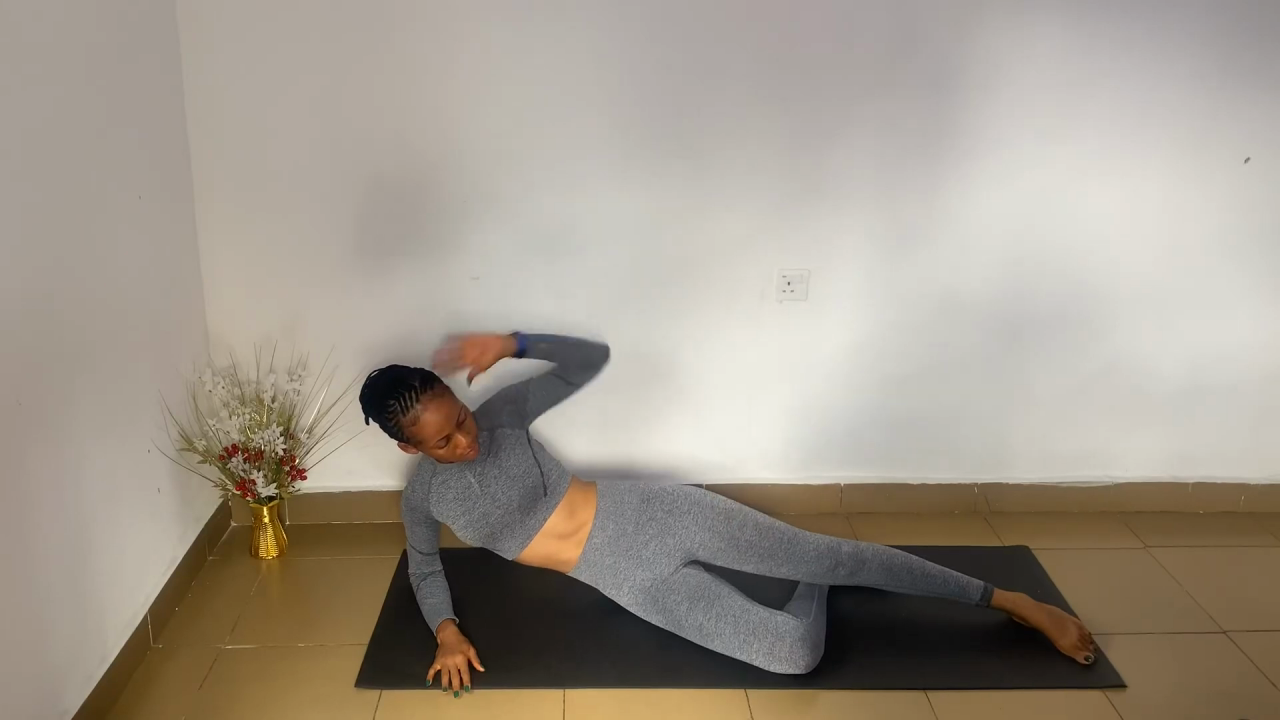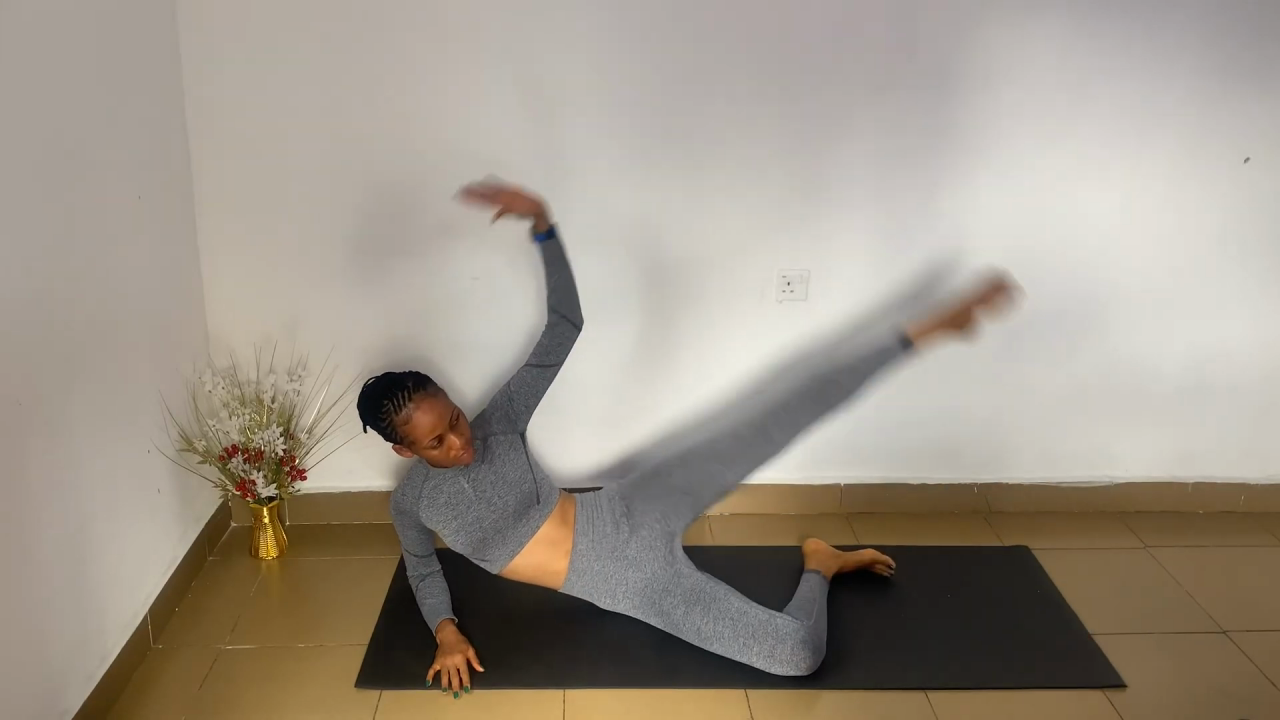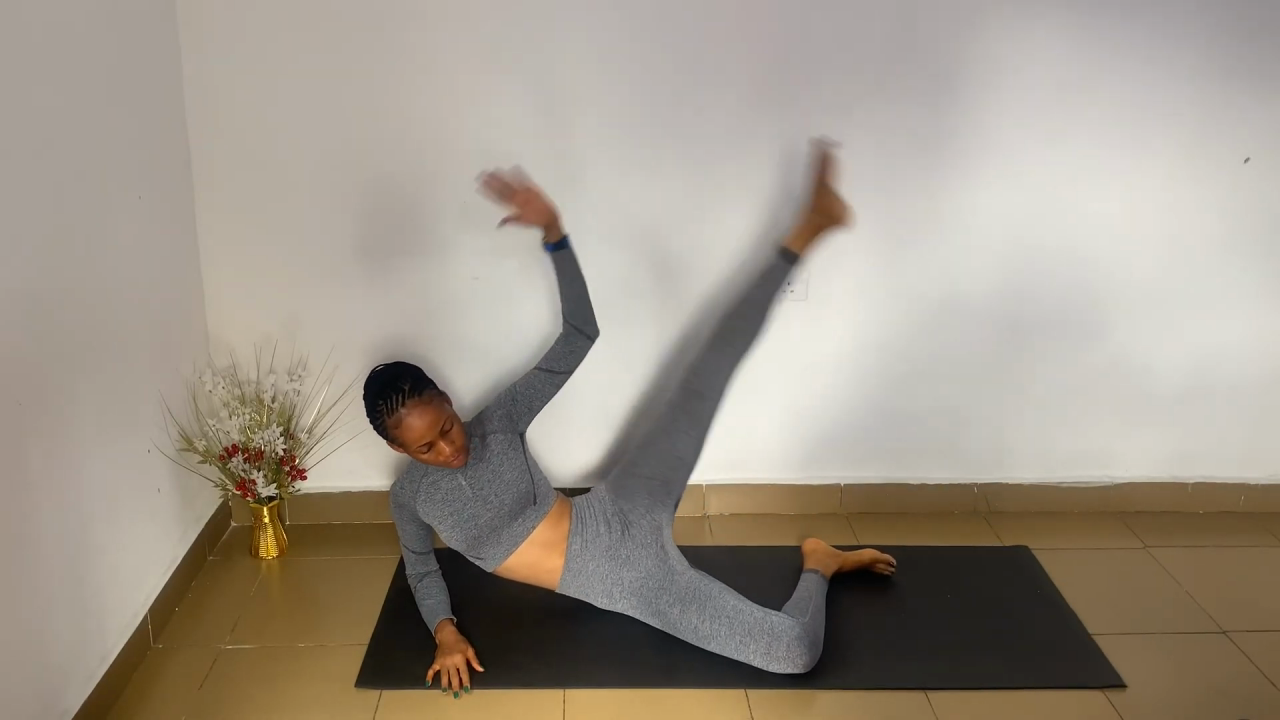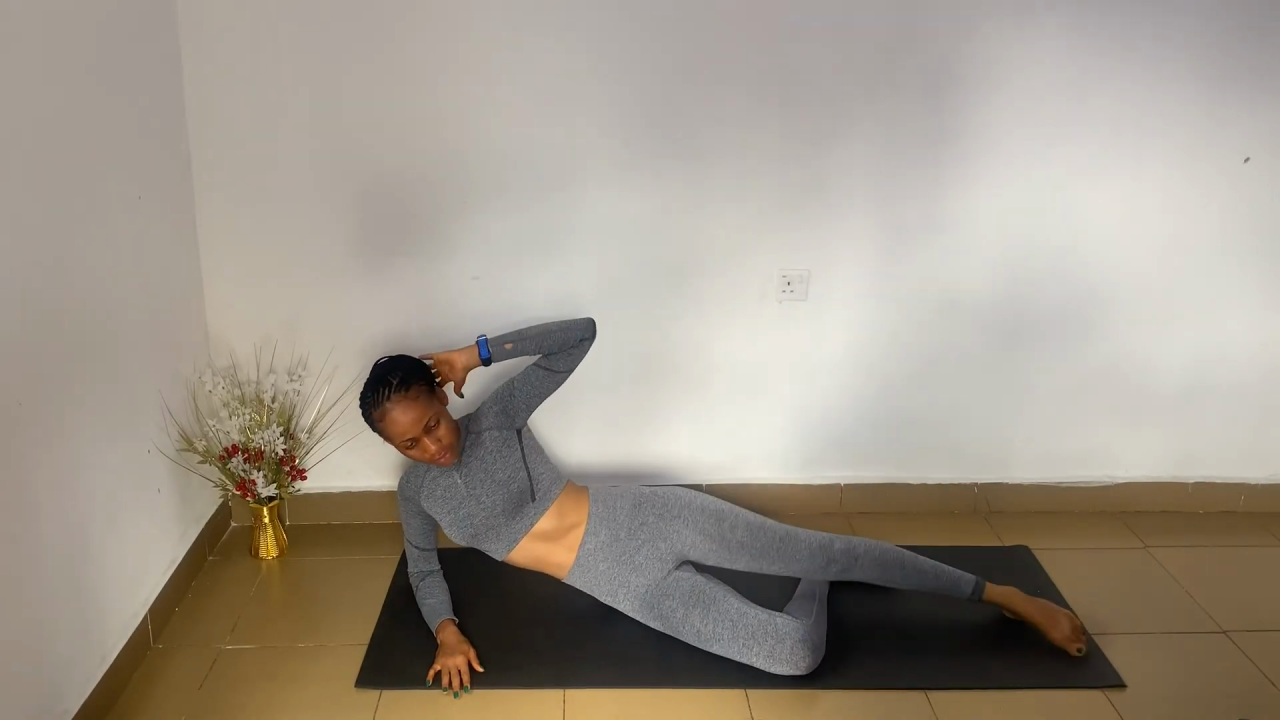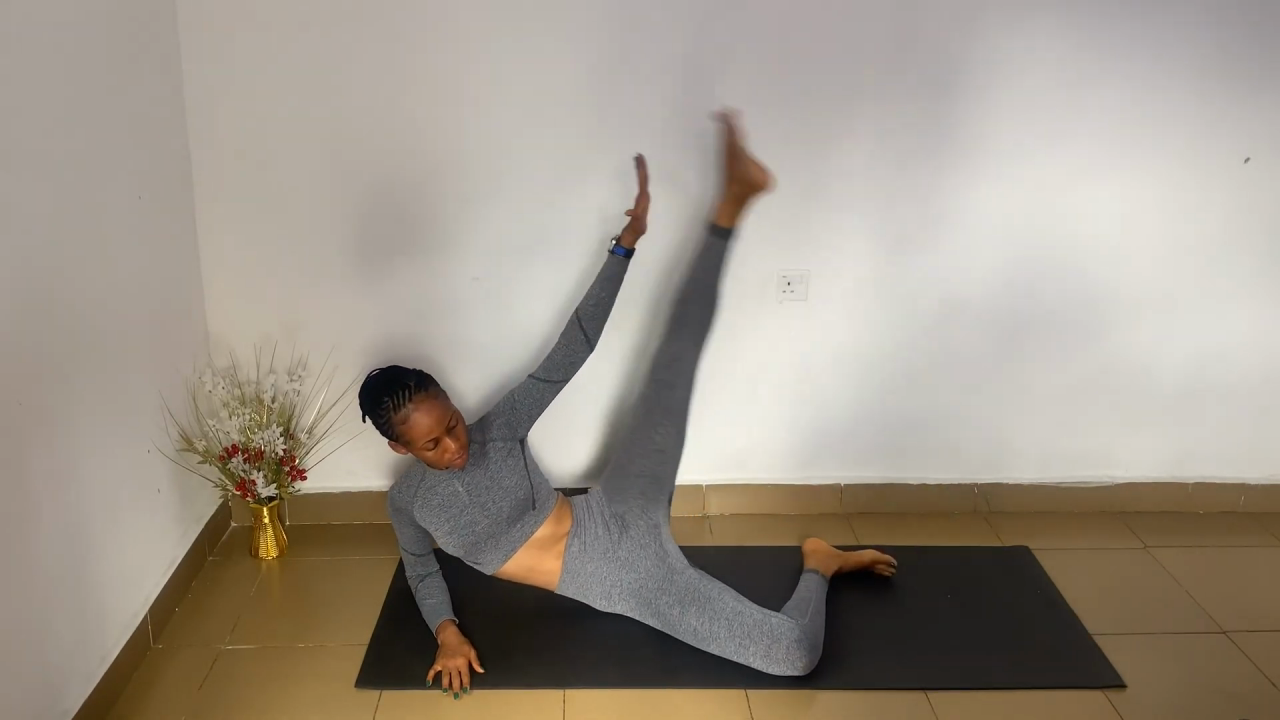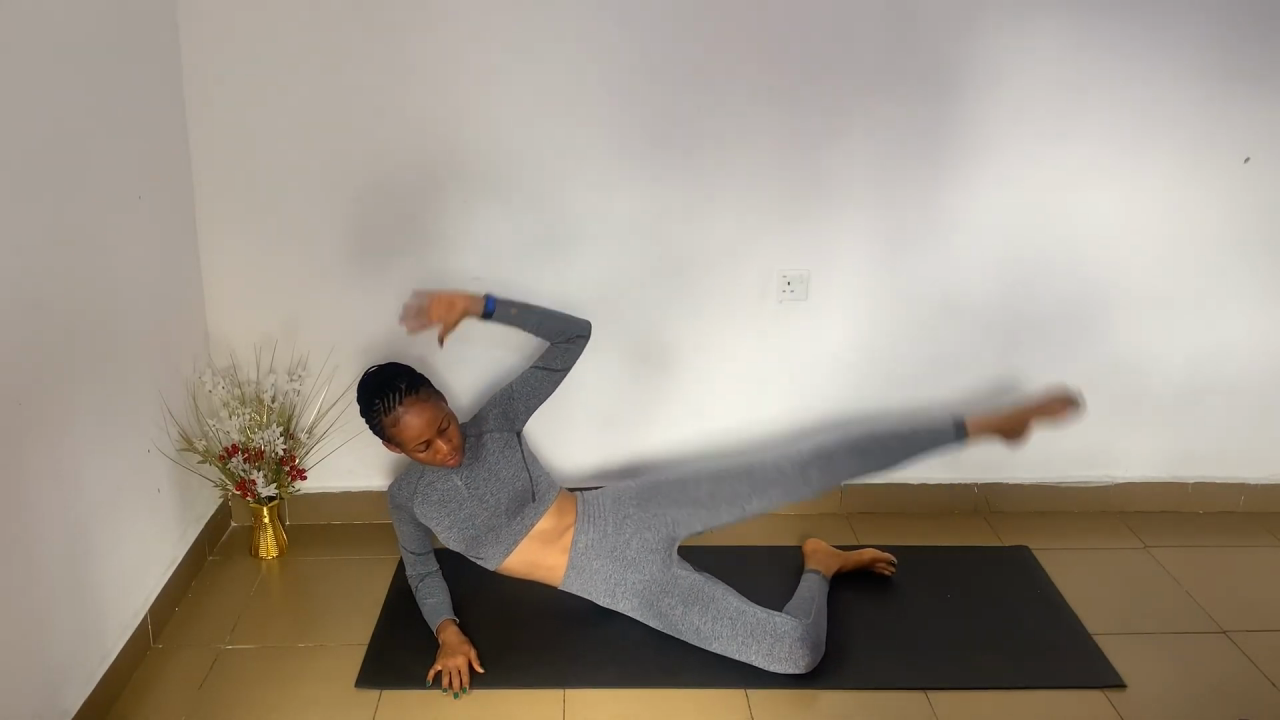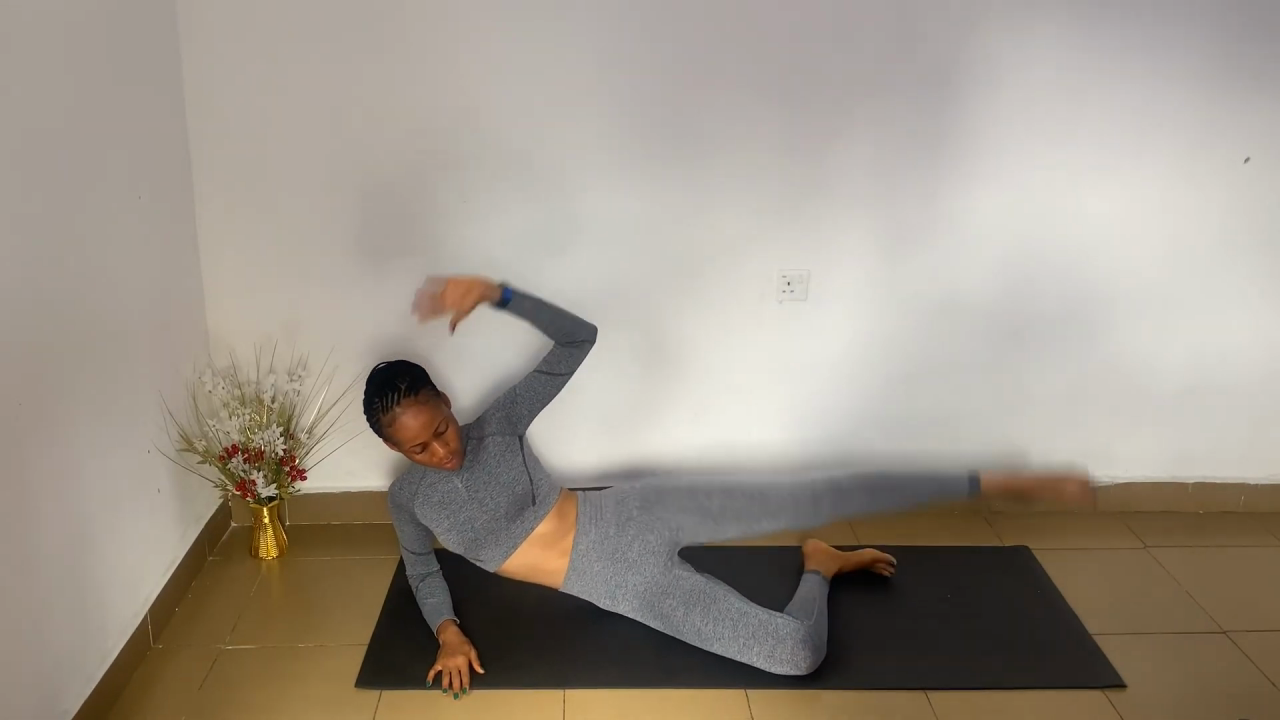
dt=0.7s
person 1, frame 1
left shoulder: (502, 418)
right shoulder: (423, 493)
left elbow: (593, 356)
right elbow: (422, 563)
left wrist: (511, 344)
right wrist: (446, 629)
left hip: (653, 518)
right hip: (630, 582)
left knee: (834, 553)
right knee: (795, 652)
left ankle: (1013, 601)
right ankle: (814, 586)
person 1, frame 2
left shoulder: (492, 422)
right shoulder: (412, 501)
left elbow: (565, 324)
right elbow: (422, 570)
left wrist: (542, 226)
right wrist: (447, 631)
left hip: (633, 521)
right hip: (622, 589)
left knee: (774, 424)
right knee: (794, 654)
right ankle: (820, 565)
person 1, frame 3
left shoulder: (498, 424)
right shoulder: (410, 496)
left elbow: (579, 335)
right elbow: (421, 568)
left wrist: (553, 234)
right wrist: (446, 633)
left hip: (623, 525)
right hip: (621, 586)
left knee: (705, 371)
right knee: (794, 652)
right ankle: (822, 564)
person 1, frame 4
left shoulder: (497, 413)
right shoulder: (415, 489)
left elbow: (581, 332)
right elbow: (422, 562)
left wrist: (481, 350)
right wrist: (447, 632)
left hip: (643, 523)
right hip: (624, 586)
left knee: (828, 550)
right knee: (794, 654)
left ankle: (1004, 596)
right ankle: (817, 588)
person 1, frame 5
left shoulder: (500, 426)
right shoulder: (408, 500)
left elbow: (578, 339)
right elbow: (420, 567)
left wrist: (626, 242)
right wrist: (446, 630)
left hip: (623, 519)
right hip: (620, 584)
left knee: (671, 365)
right knee: (794, 652)
right ankle: (825, 564)
person 1, frame 6
left shoulder: (496, 419)
right shoulder: (408, 497)
left elbow: (574, 333)
right elbow: (420, 568)
left wrist: (478, 306)
right wrist: (447, 631)
left hip: (632, 516)
right hip: (621, 583)
left knee: (805, 468)
right knee: (794, 653)
left ankle: (978, 425)
right ankle: (822, 563)
person 1, frame 7
left shoulder: (498, 423)
right shoulder: (409, 497)
left elbow: (579, 338)
right elbow: (419, 566)
left wrist: (494, 293)
right wrist: (447, 631)
left hip: (636, 520)
right hip: (624, 585)
left knee: (814, 496)
right knee: (797, 653)
left ankle: (973, 494)
right ankle: (823, 566)
